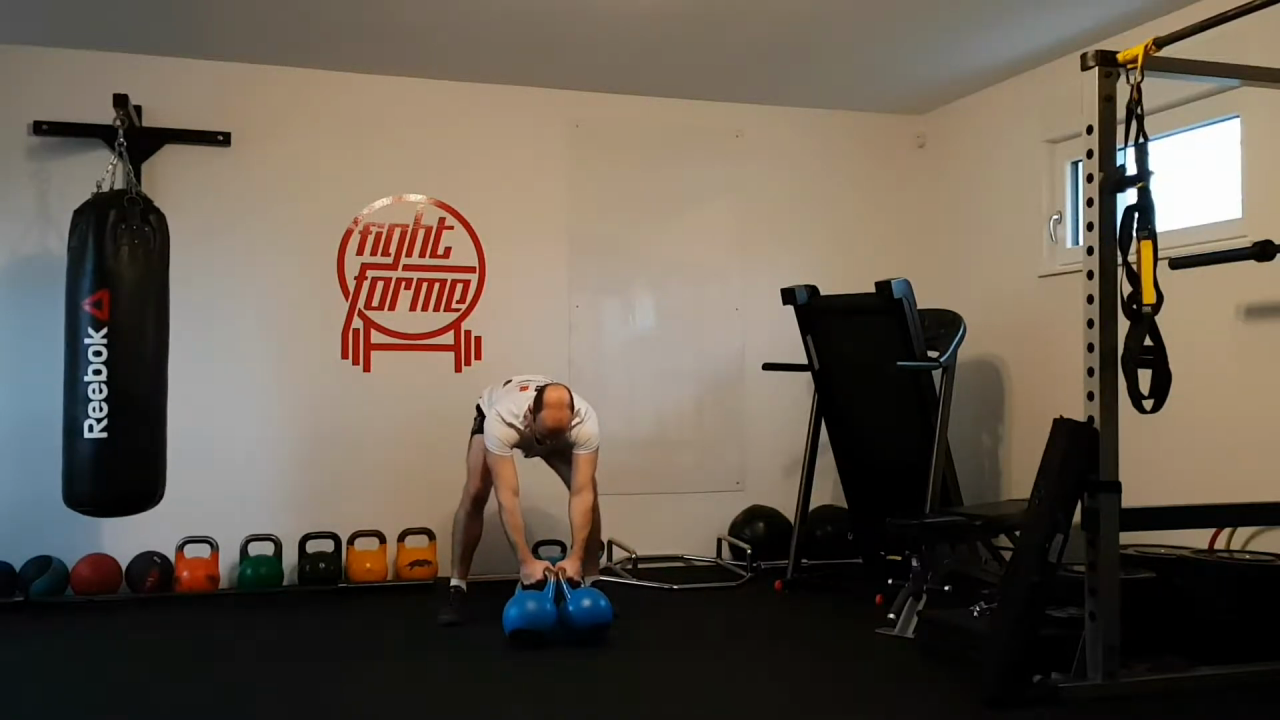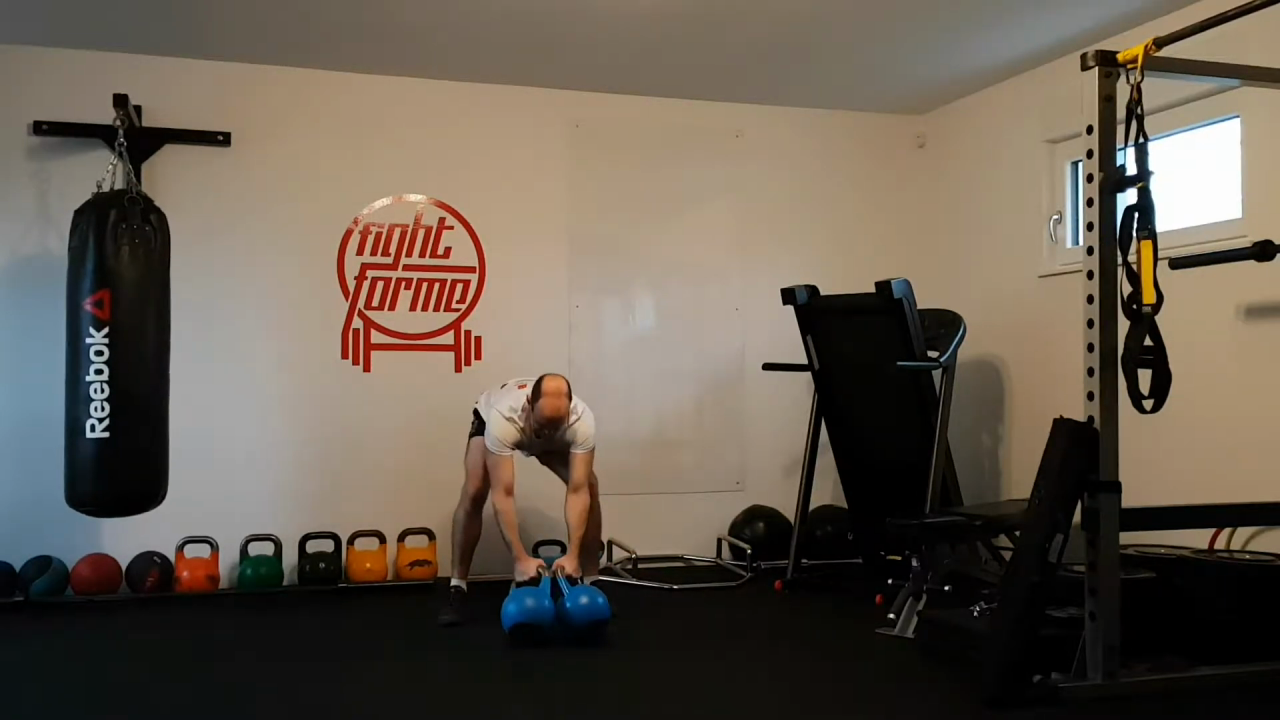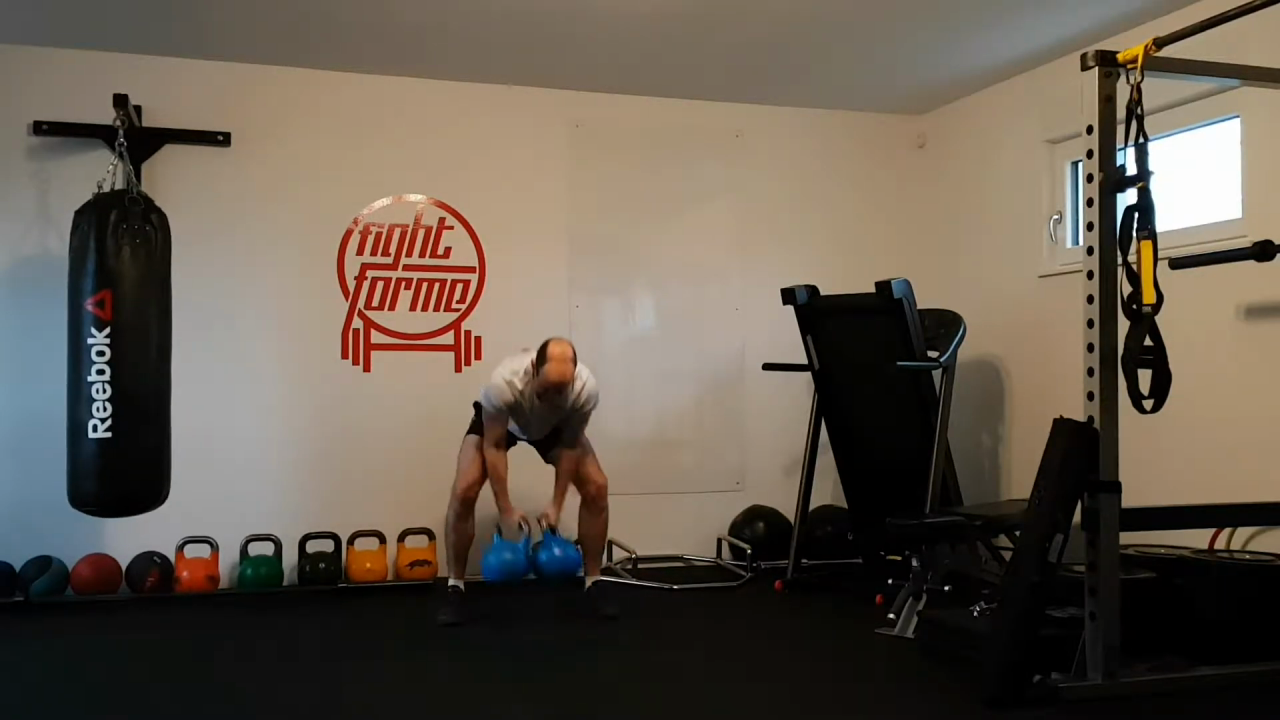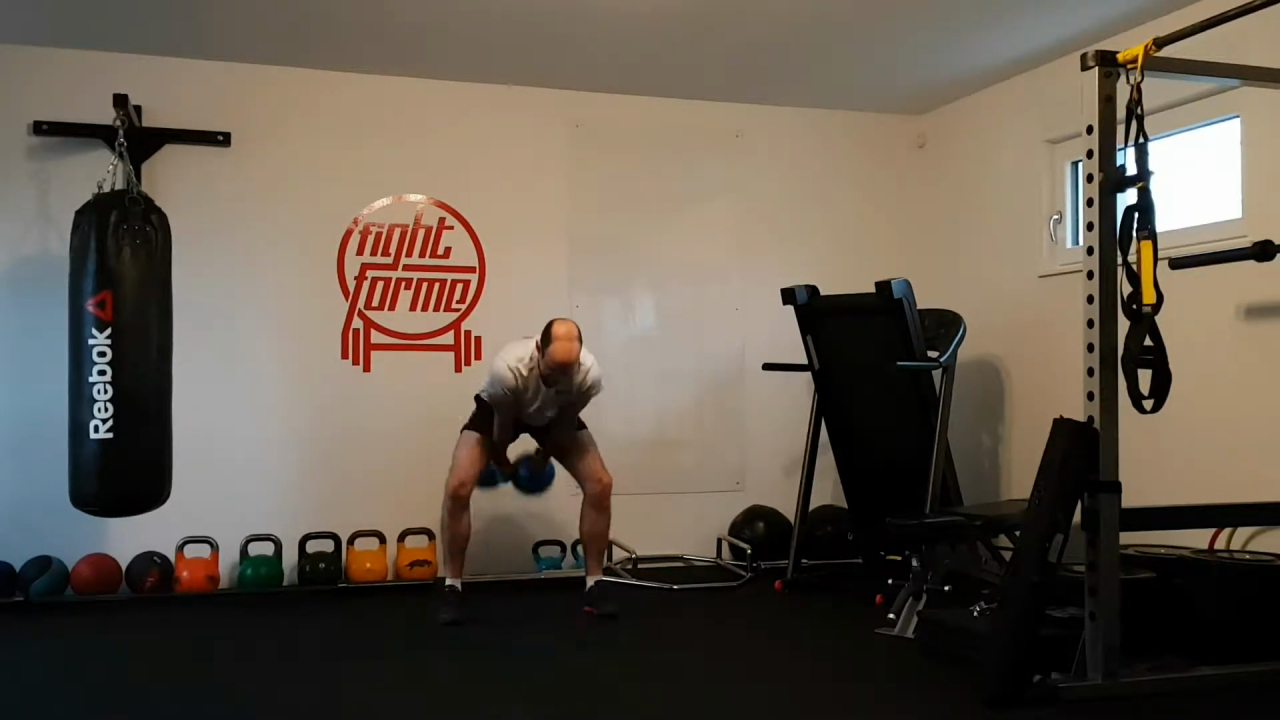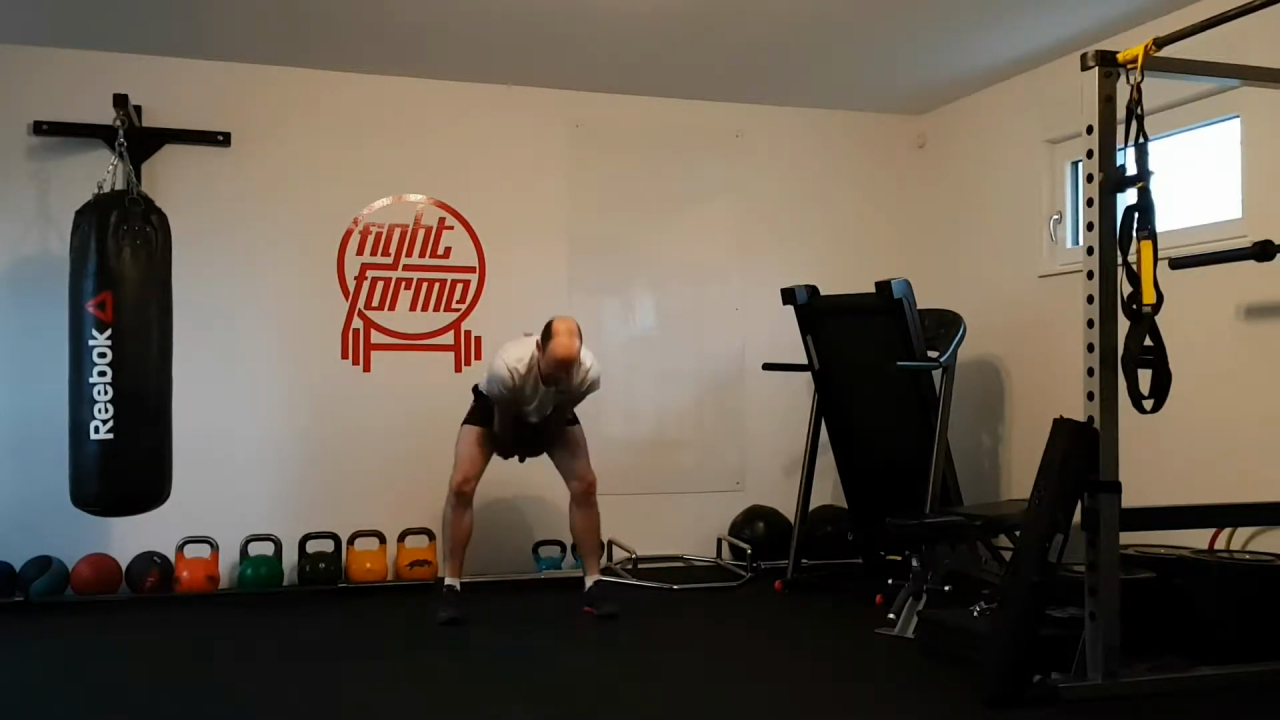
dt=0.2s
person 1, frame 1
left shoulder: (585, 422)
right shoulder: (501, 420)
left elbow: (582, 492)
right elbow: (507, 495)
left wrist: (575, 557)
right wrist: (526, 560)
right hip: (492, 410)
left knee: (589, 490)
right knee: (475, 493)
left ankle: (591, 582)
right ankle: (457, 589)
person 1, frame 2
left shoulder: (581, 420)
right shoulder: (502, 418)
left elbow: (578, 490)
right elbow: (502, 494)
left wrist: (572, 553)
right wrist: (520, 556)
right hip: (490, 419)
left knee: (590, 491)
right knee: (474, 493)
left ankle: (590, 584)
right ankle: (458, 589)
person 1, frame 3
left shoulder: (585, 387)
right shoulder: (504, 381)
left elbow: (570, 446)
right elbow: (495, 447)
left wrist: (556, 506)
right wrist: (505, 510)
left hip: (552, 426)
right hip: (498, 422)
left knee: (596, 487)
right knee: (464, 490)
left ankle: (594, 585)
right ankle: (455, 589)
person 1, frame 4
left shoulder: (589, 373)
right shoulder: (508, 366)
left elbow: (565, 420)
right elbow: (502, 424)
right wrist: (502, 464)
left hip: (554, 415)
right hip: (498, 408)
left knee: (600, 485)
right knee: (458, 487)
left ankle: (595, 585)
right ankle: (452, 588)
person 1, frame 5
left shoulder: (587, 370)
right shoulder: (507, 366)
left elbow: (562, 411)
right elbow: (503, 416)
left wrist: (536, 442)
right wrist: (505, 446)
left hip: (551, 413)
right hip: (494, 403)
left knee: (584, 484)
right knee: (461, 485)
left ankle: (593, 585)
right ankle: (452, 587)
